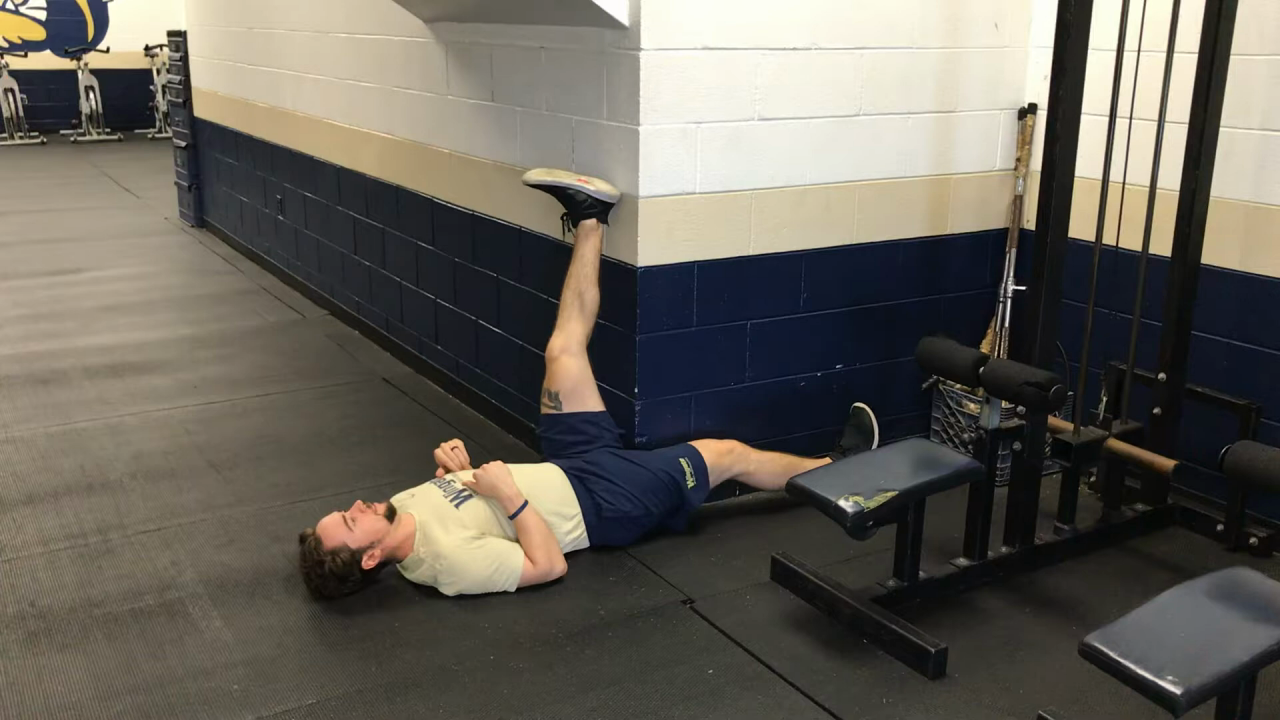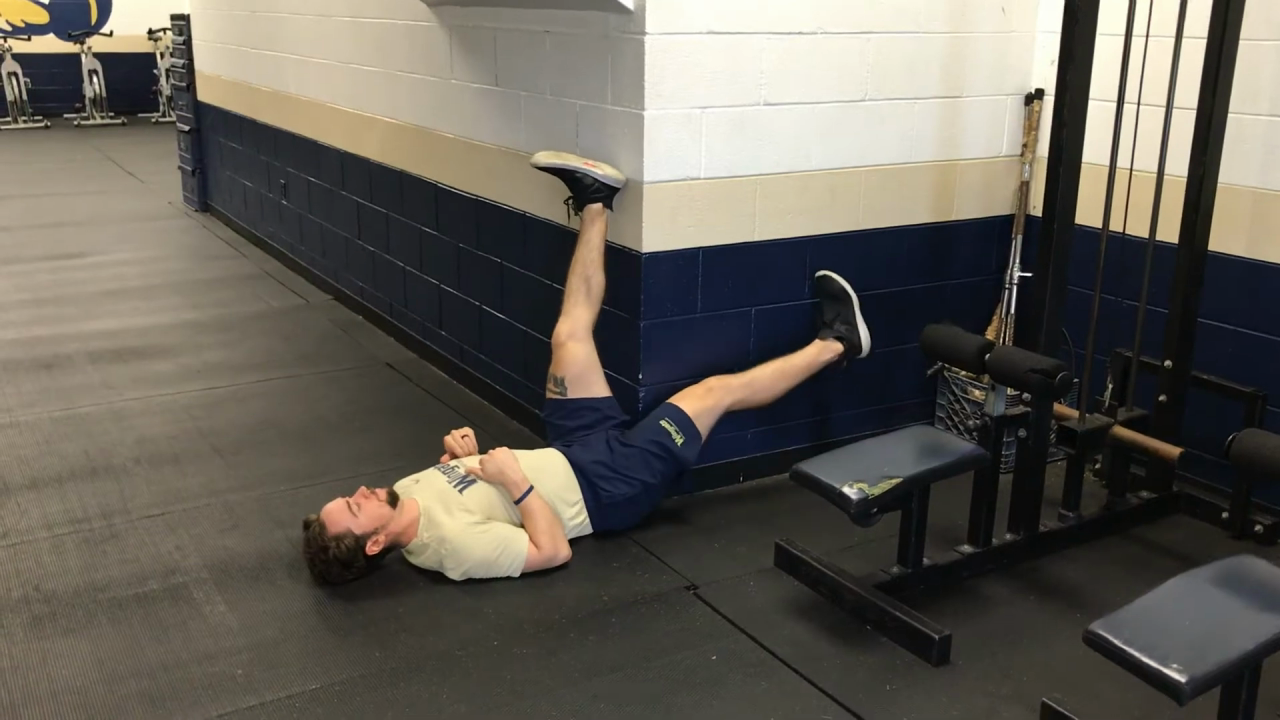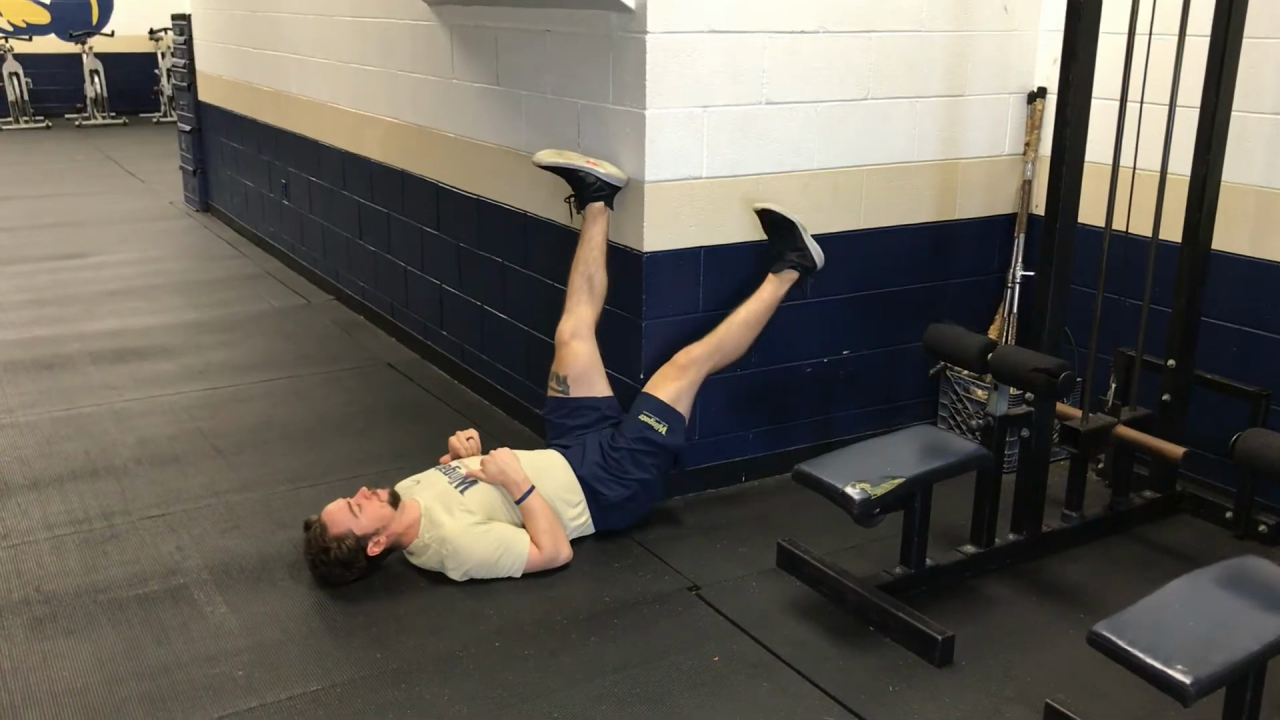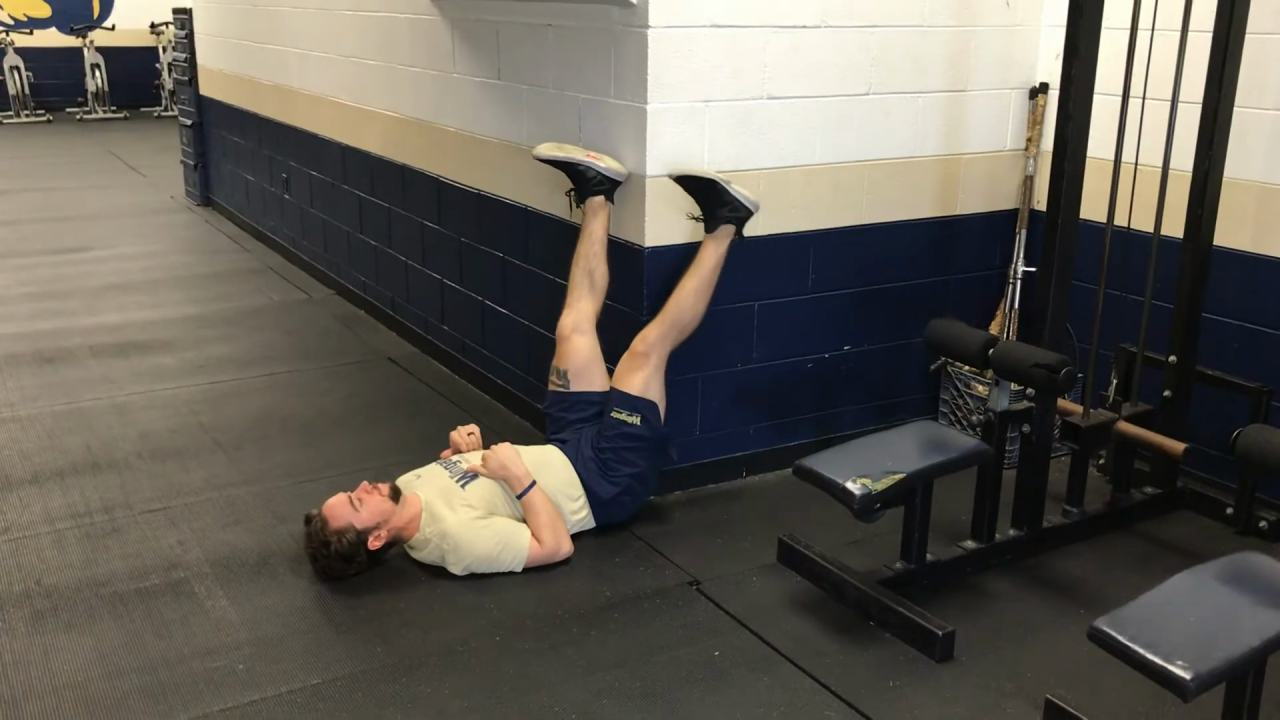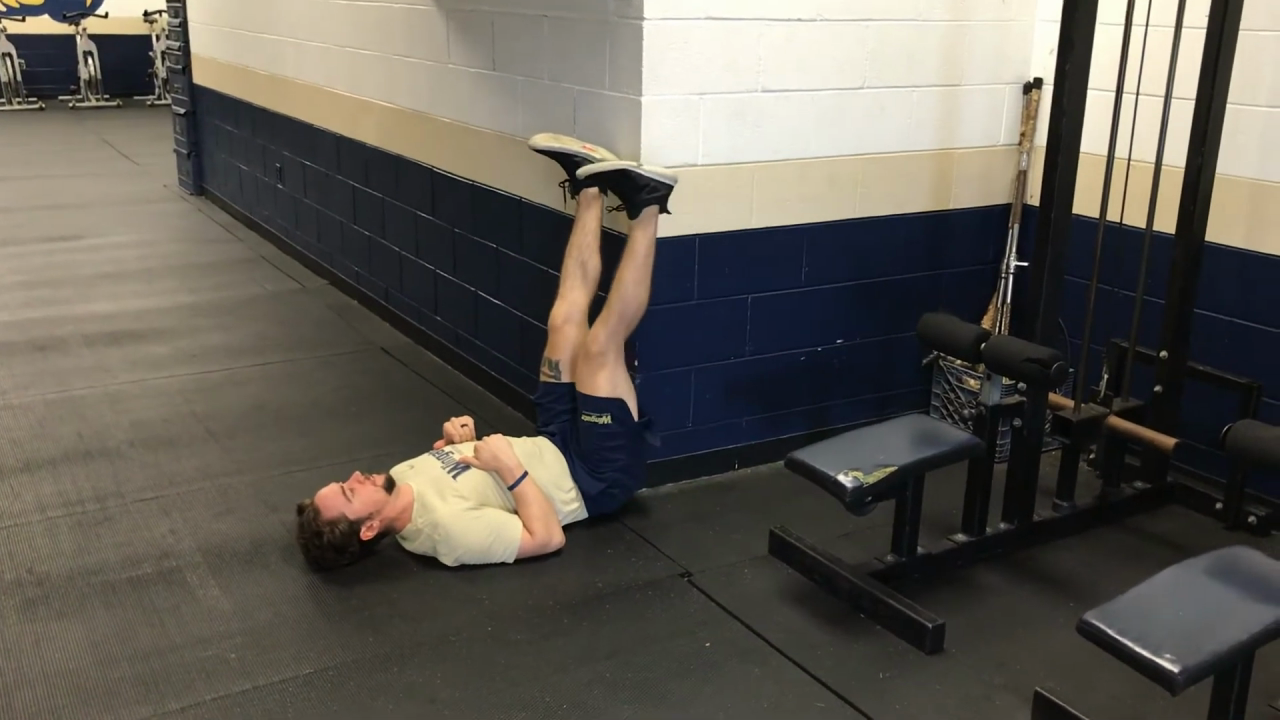
dt=1s
person 1, frame 1
left shoulder: (403, 511)
right shoulder: (446, 562)
right elbow: (548, 565)
left wrist: (456, 468)
right wrist: (507, 493)
left hip: (569, 468)
right hip: (601, 501)
left knee: (564, 348)
right knee: (729, 453)
left ankle: (588, 219)
right ankle: (835, 469)
person 1, frame 2
left shoulder: (409, 496)
right shoulder: (449, 546)
right elbow: (551, 552)
left wrist: (461, 454)
right wrist: (514, 480)
left hip: (573, 454)
right hip: (605, 487)
left knee: (570, 335)
right knee: (718, 390)
left ankle: (593, 203)
right ankle: (834, 342)
person 1, frame 3
left shoulder: (408, 497)
right shoulder: (450, 546)
right elbow: (554, 552)
left wrist: (463, 456)
right wrist: (516, 481)
left hip: (572, 454)
right hip: (609, 485)
right knee: (689, 362)
left ankle: (595, 202)
right ankle: (785, 271)
person 1, frame 4
left shoulder: (412, 489)
right shoulder: (452, 540)
right elbow: (555, 546)
left wrist: (464, 451)
right wrist: (518, 476)
left hip: (568, 451)
right hip: (607, 482)
right knee: (647, 348)
left ankle: (596, 196)
right ankle: (720, 228)
person 1, frame 5
left shoulder: (404, 480)
right shoulder: (443, 530)
right elbow: (547, 538)
left wrist: (455, 443)
right wrist: (510, 467)
left hip: (556, 444)
right hip: (598, 477)
right knee: (600, 347)
left ankle: (591, 188)
right ankle: (644, 208)
